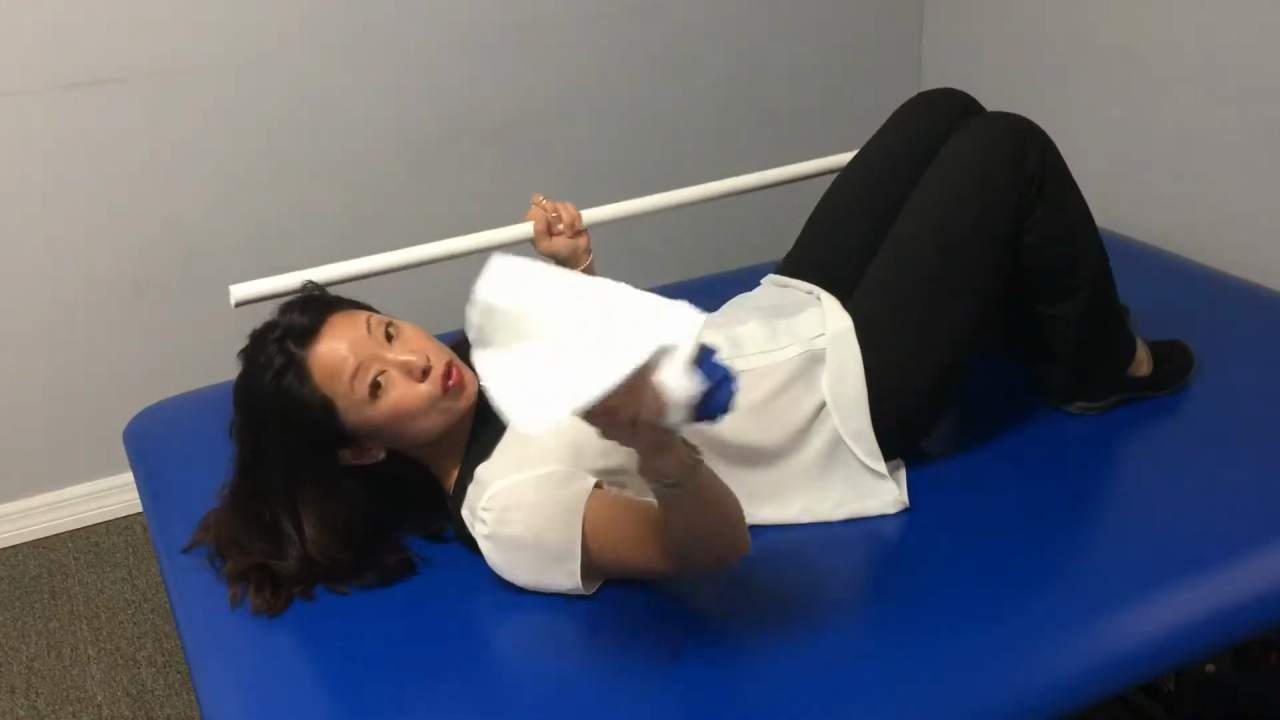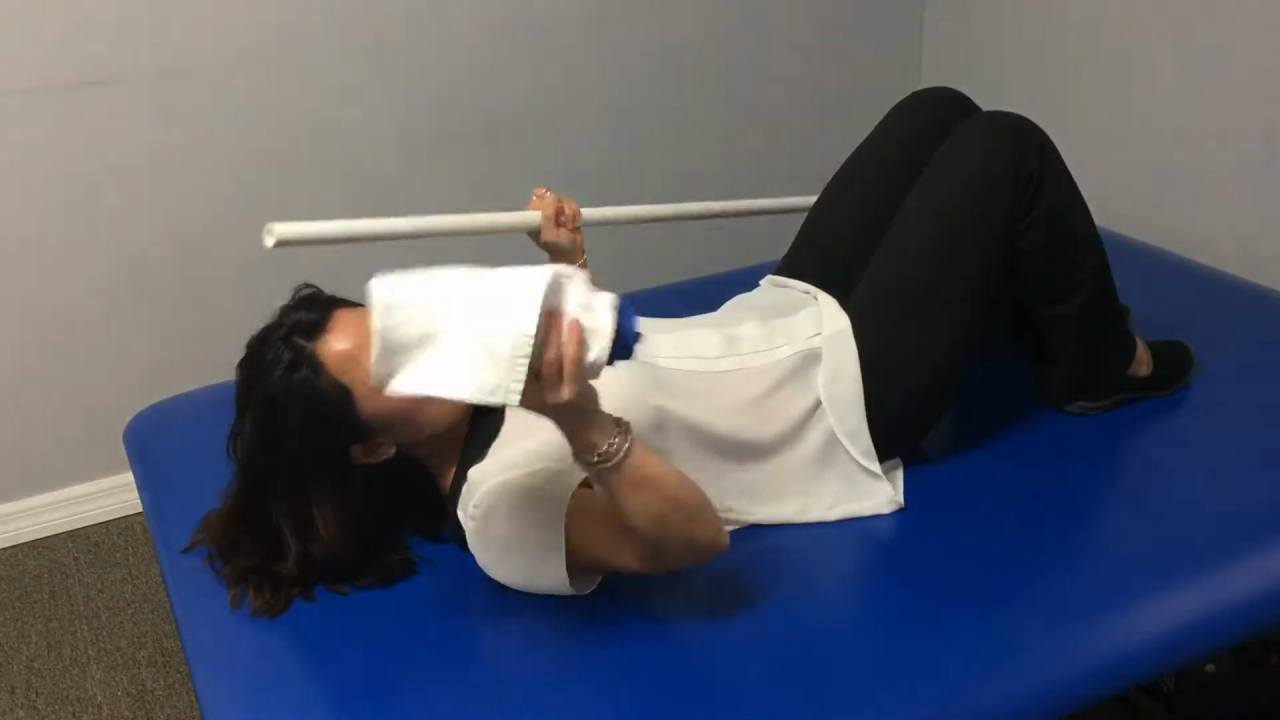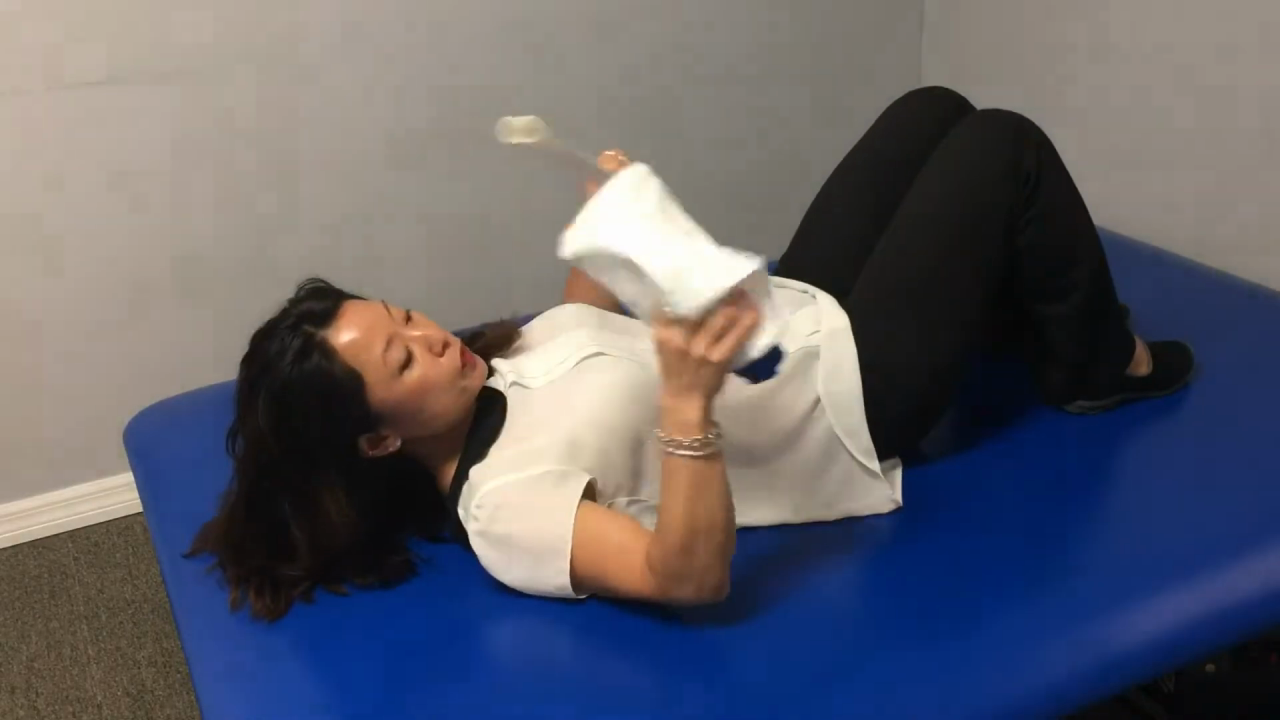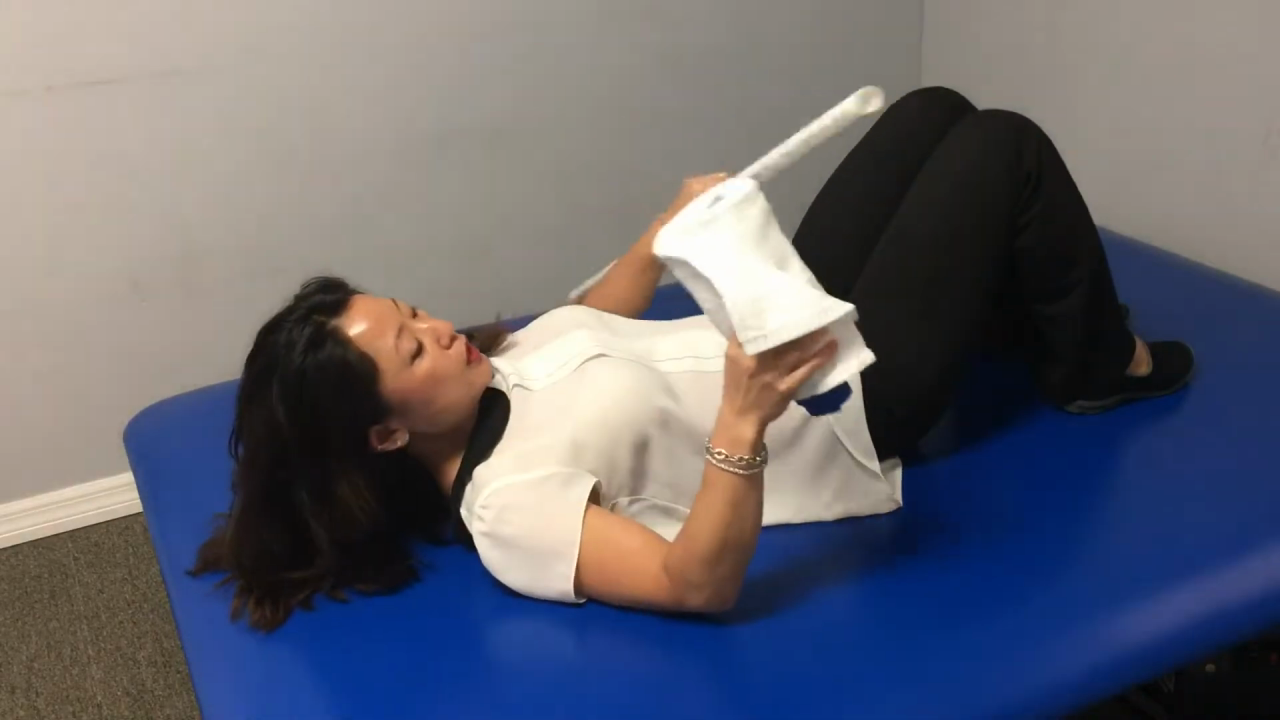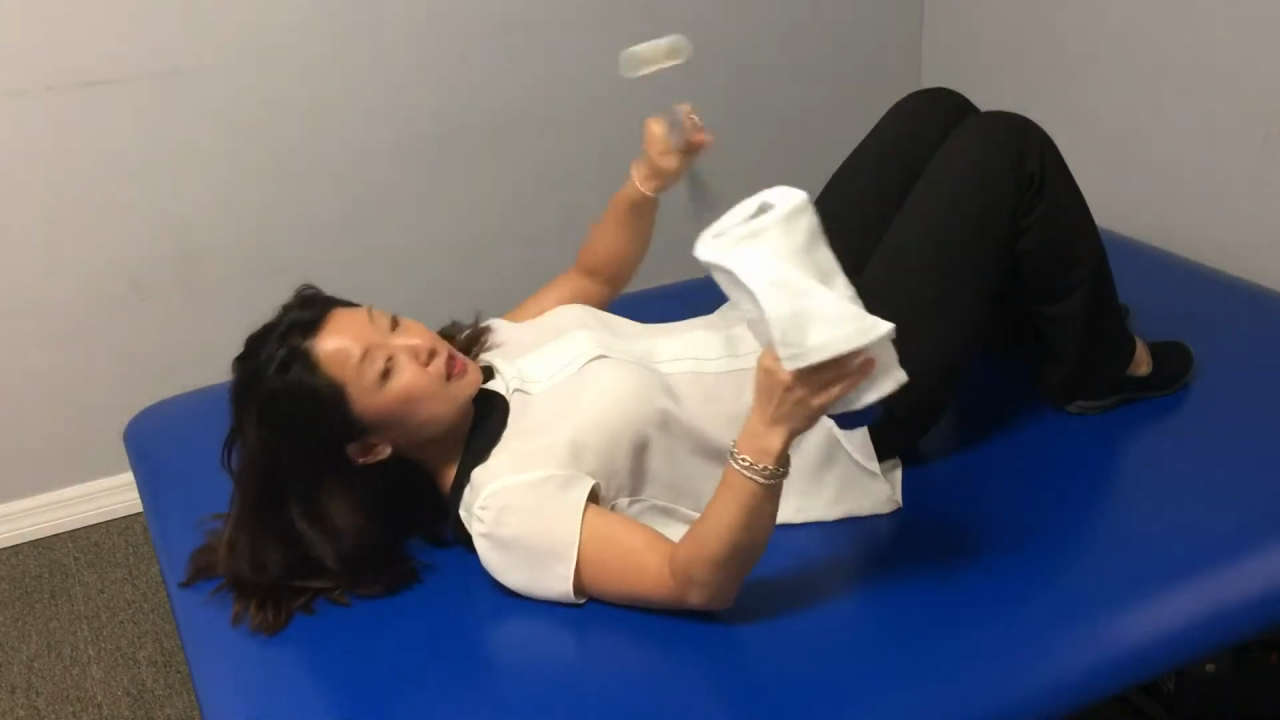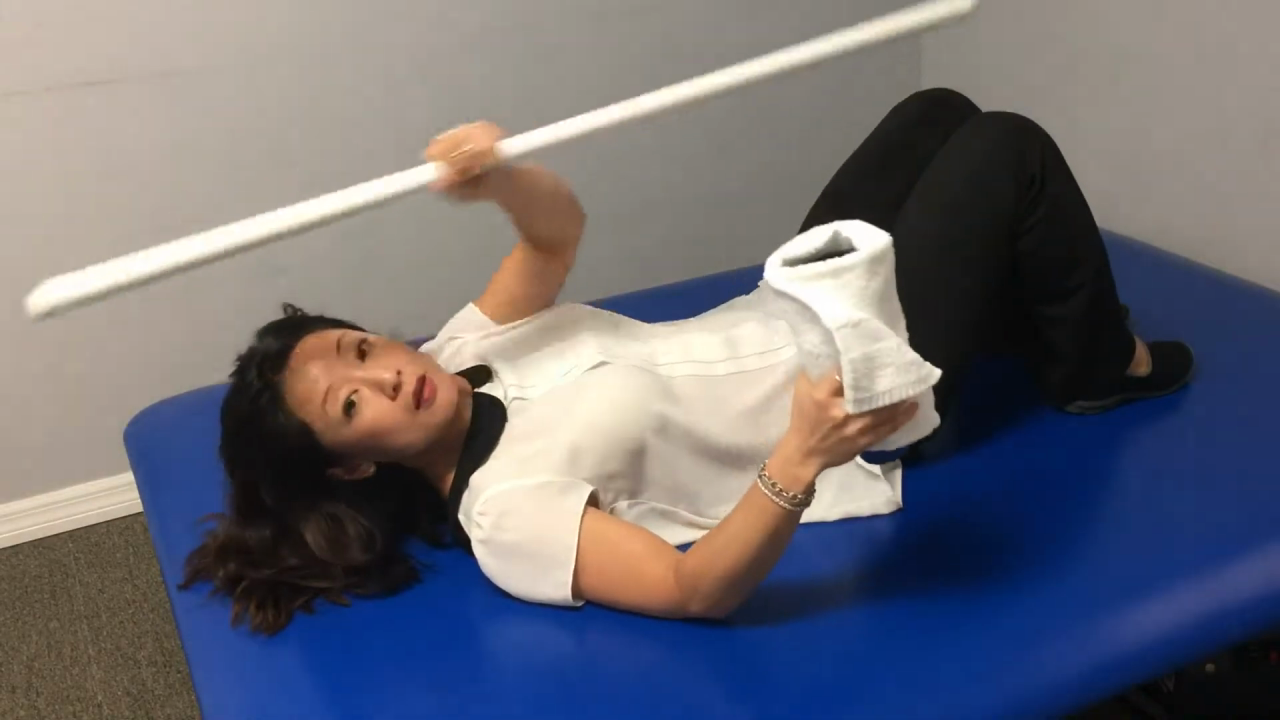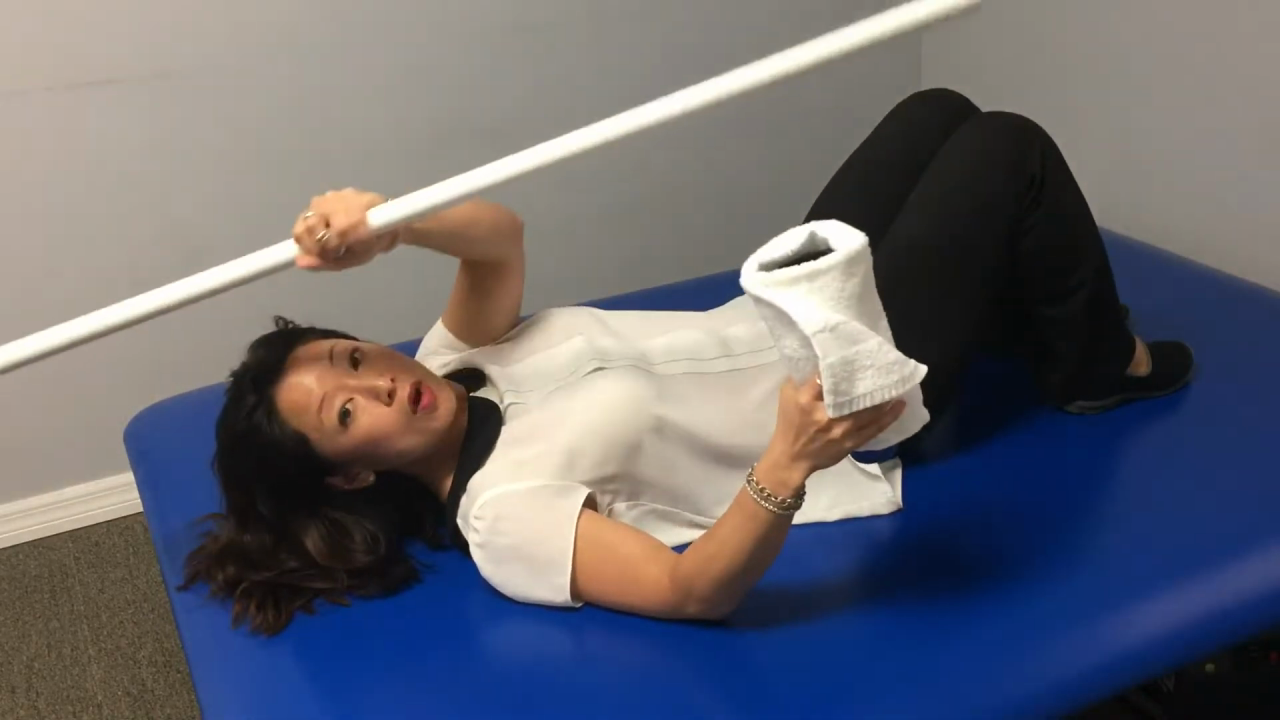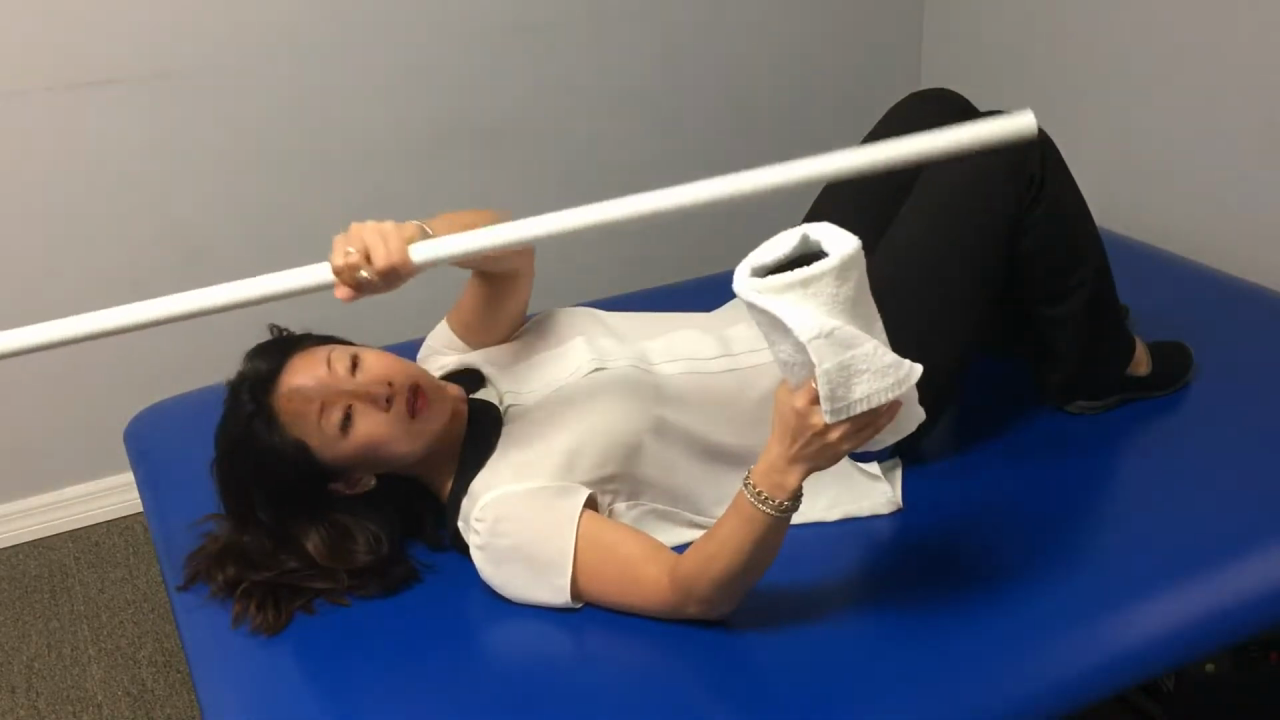
dt=0.3s
person 1, frame 1
right shoulder: (508, 509)
right elbow: (715, 543)
left wrist: (574, 271)
right wrist: (657, 441)
left hip: (788, 311)
right hip: (860, 393)
left knee: (947, 113)
right knee: (1010, 148)
left ankle: (1039, 322)
right ankle: (1098, 367)
person 1, frame 2
right shoulder: (500, 509)
right elbow: (690, 533)
left wrist: (563, 261)
right wrist: (576, 421)
left hip: (790, 316)
right hip: (855, 396)
left knee: (941, 113)
right knee: (1007, 149)
left ankle: (1034, 322)
right ankle: (1097, 369)
person 1, frame 3
left shoulder: (482, 372)
right shoulder: (501, 508)
right elbow: (693, 577)
right wrist: (686, 404)
left hip: (798, 314)
right hip: (854, 393)
left knee: (934, 110)
right knee: (1003, 145)
left ankle: (1035, 328)
right ankle: (1097, 366)
person 1, frame 4
left shoulder: (483, 371)
right shoulder: (505, 509)
right elbow: (696, 587)
left wrist: (668, 231)
right wrist: (743, 420)
left hip: (801, 321)
right hip: (855, 395)
left knee: (933, 110)
right knee: (1006, 146)
left ankle: (1038, 326)
right ankle: (1097, 368)
person 1, frame 5
left shoulder: (482, 357)
right shoulder: (505, 508)
left elbow: (592, 276)
right elbow: (699, 584)
left wrist: (646, 185)
right wrist: (770, 431)
right hip: (860, 401)
left knee: (939, 111)
right knee: (1009, 149)
left ankle: (1034, 323)
right ankle: (1099, 367)
person 1, frame 6
left shoulder: (464, 357)
right shoulder: (503, 516)
left elbow: (561, 228)
right elbow: (697, 590)
left wrist: (492, 173)
right wrist: (803, 462)
left hip: (795, 319)
left knee: (943, 114)
right knee: (1011, 148)
left ankle: (1029, 327)
right ankle: (1099, 368)
person 1, frame 7
left shoulder: (448, 366)
right shoulder: (499, 517)
left elbow: (500, 238)
right elbow: (693, 592)
left wrist: (382, 227)
right wrist: (788, 468)
right hip: (858, 391)
left knee: (941, 114)
right knee: (1010, 152)
left ankle: (1037, 325)
right ankle: (1098, 367)
person 1, frame 8
left shoulder: (448, 370)
right shoulder: (499, 520)
left elbow: (507, 245)
right elbow: (692, 591)
left wrist: (407, 242)
right wrist: (785, 470)
left knee: (937, 112)
right knee: (1007, 153)
left ankle: (1037, 329)
right ankle: (1098, 368)
